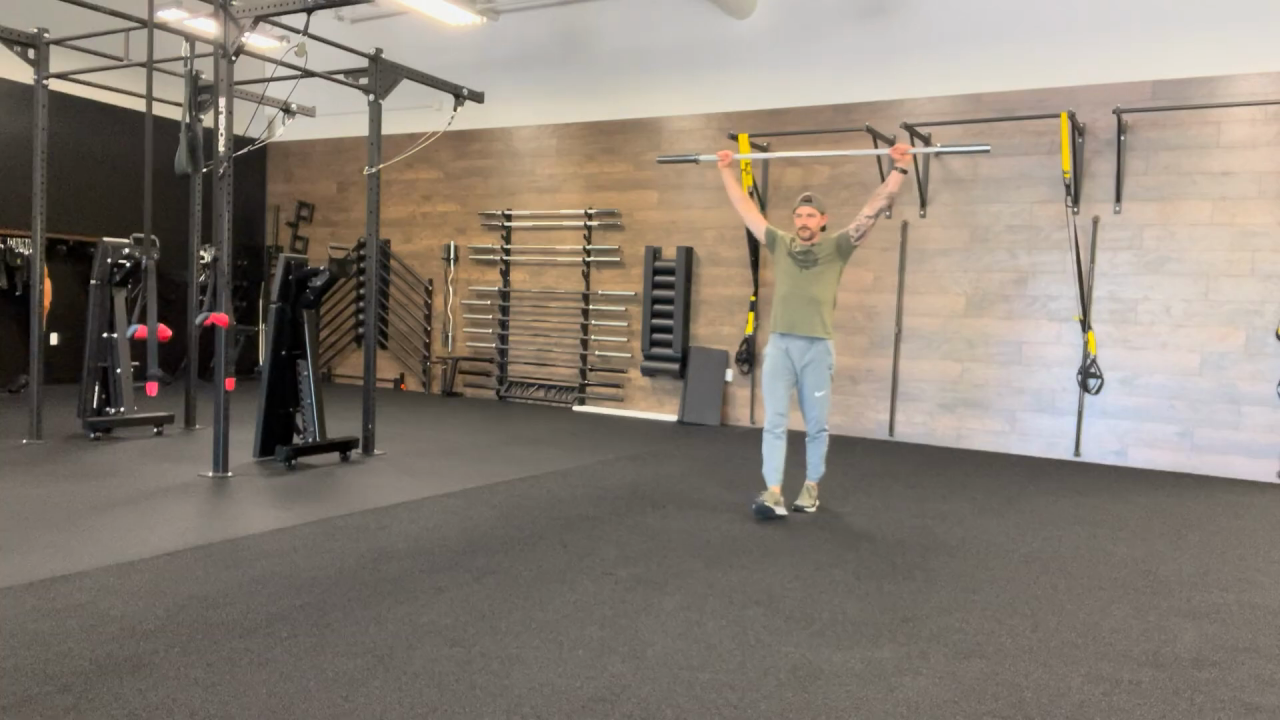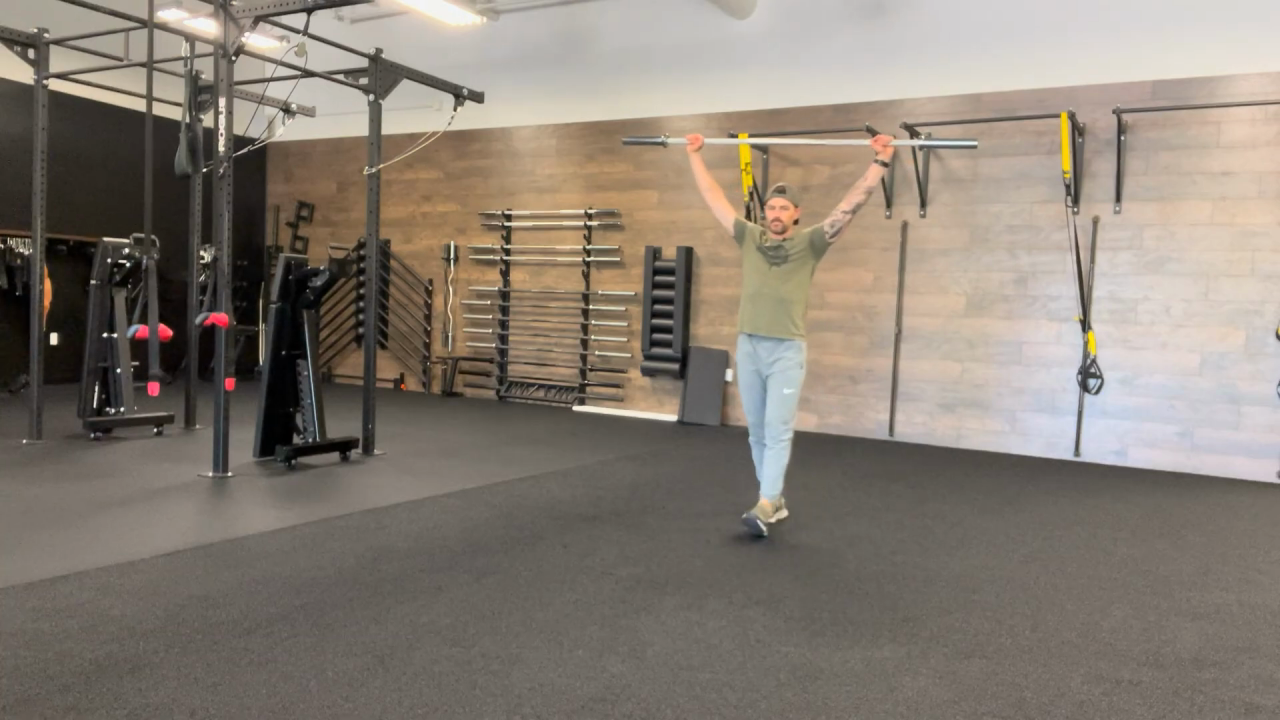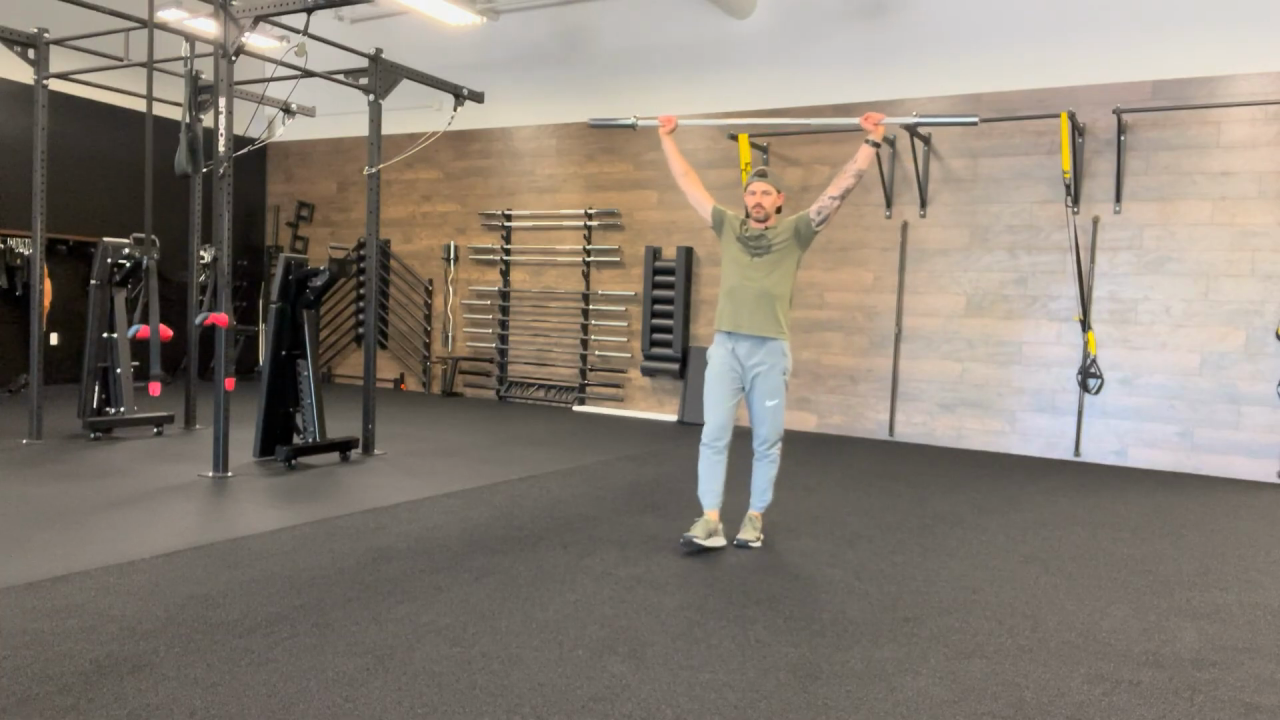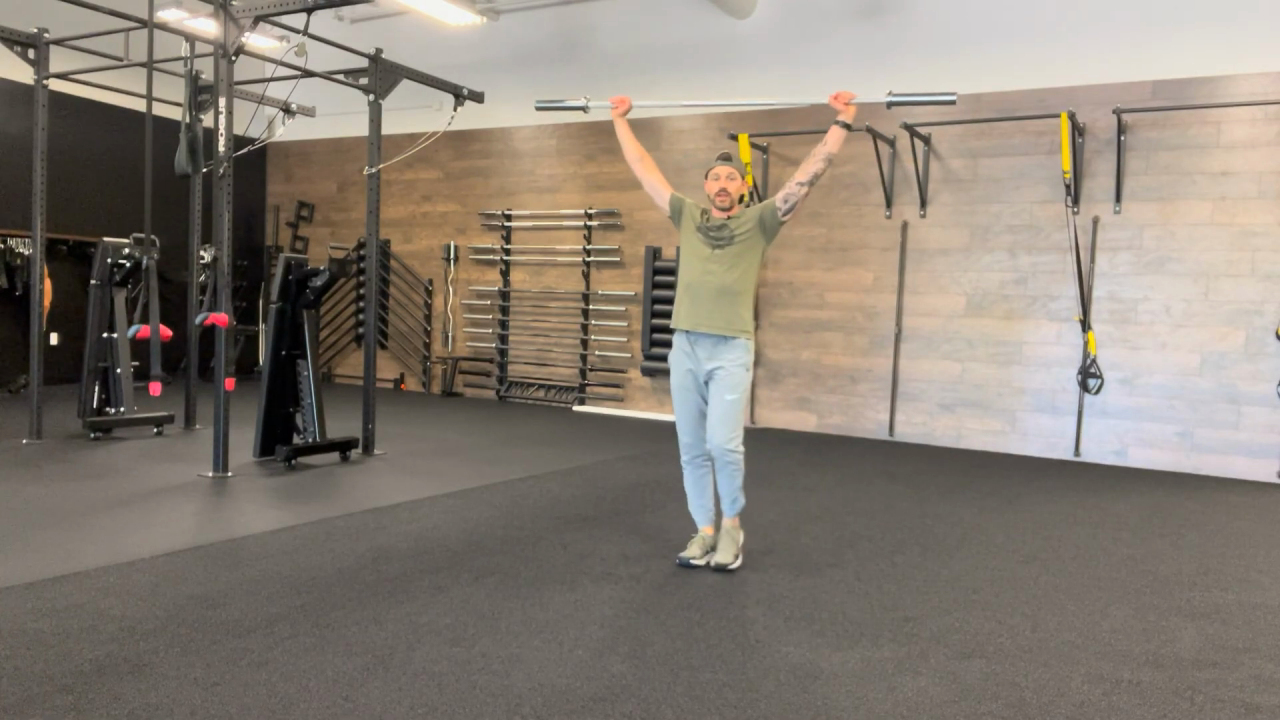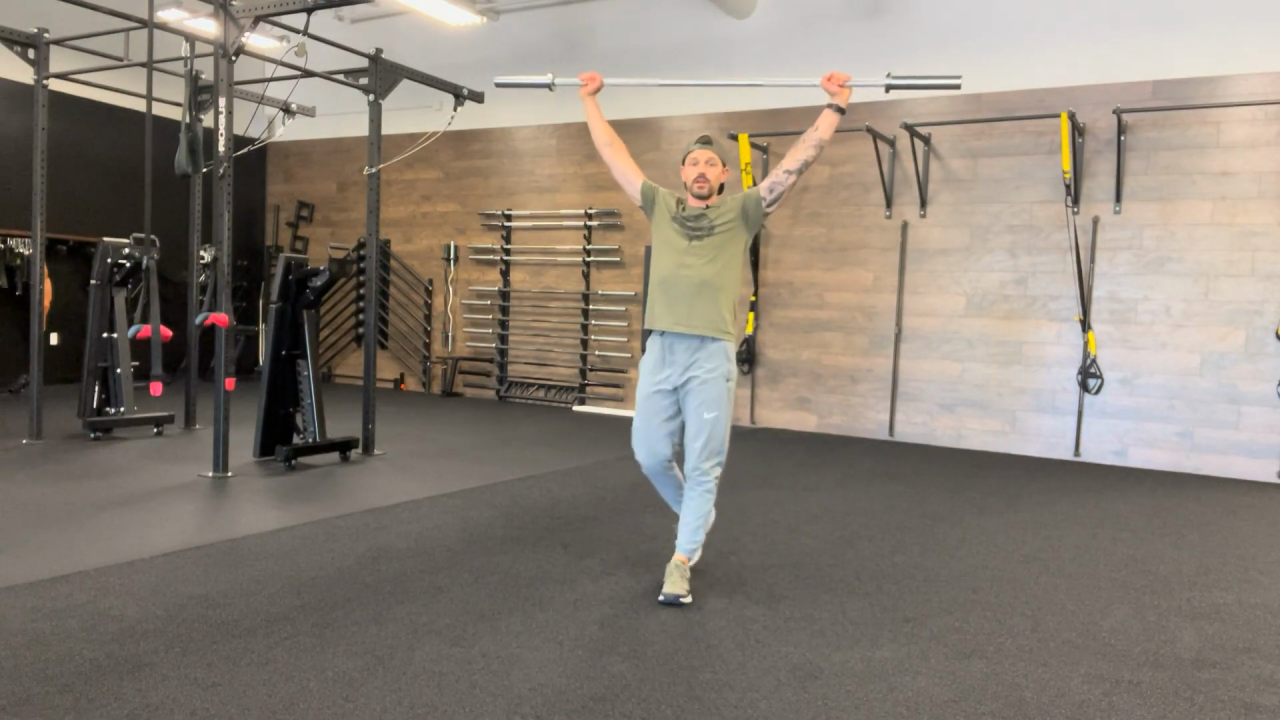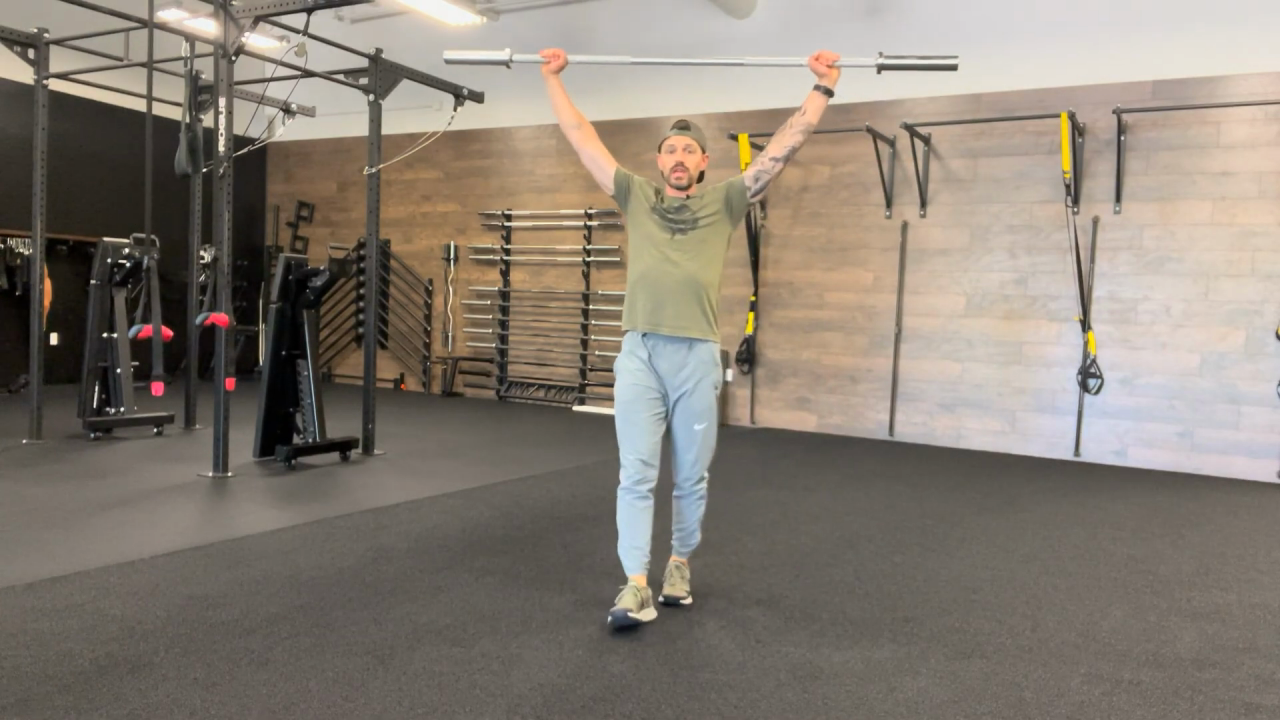
dt=0.7s
person 1, frame 1
left shoulder: (837, 247)
right shoulder: (779, 243)
left elbow: (874, 209)
right elbow: (746, 209)
left wrist: (900, 168)
right wrist: (727, 170)
left hip: (816, 347)
right hip: (779, 344)
left knee: (816, 425)
right knee: (774, 421)
left ankle: (811, 486)
right ankle: (772, 493)
person 1, frame 2
left shoulder: (811, 242)
right shoulder: (749, 237)
left elbow: (851, 204)
right elbow: (713, 197)
left wrist: (881, 161)
right wrist: (694, 155)
left hip: (787, 348)
right hip: (748, 345)
left knee: (777, 428)
right knee: (757, 432)
left ankle: (764, 507)
right ankle: (774, 499)
person 1, frame 3
left shoulder: (795, 231)
right shoulder: (728, 226)
left elbow: (841, 188)
right elbow: (688, 182)
left wrist: (872, 141)
right wrist: (667, 137)
left hip: (769, 350)
right hip: (724, 346)
left knee: (766, 442)
right knee: (714, 434)
left ankle: (755, 516)
right ankle: (709, 521)
person 1, frame 4
left shoulder: (759, 222)
right shoulder: (686, 216)
left elbow: (808, 174)
right elbow: (643, 170)
left wrist: (842, 121)
right wrist: (620, 120)
left hip: (731, 349)
right hip: (685, 347)
left knee: (723, 443)
right knee: (692, 450)
left ankle: (732, 524)
right ankle: (706, 532)
person 1, frame 5
left shoulder: (742, 211)
right shoulder: (659, 205)
left elbow: (798, 160)
right elbow: (613, 154)
left wrist: (836, 105)
right wrist: (590, 99)
left hip: (710, 354)
right hip: (659, 351)
left knee: (703, 465)
right knee: (650, 456)
left ankle: (681, 560)
right ankle: (697, 516)
person 1, frame 6
left shoulder: (725, 201)
right shoulder: (634, 195)
left elbow: (784, 146)
right elbow: (581, 137)
left wrist: (823, 86)
right wrist: (553, 78)
left hip: (696, 354)
right hip: (638, 352)
left knee: (690, 476)
right knee: (637, 474)
left ankle: (679, 563)
right ankle: (636, 585)
